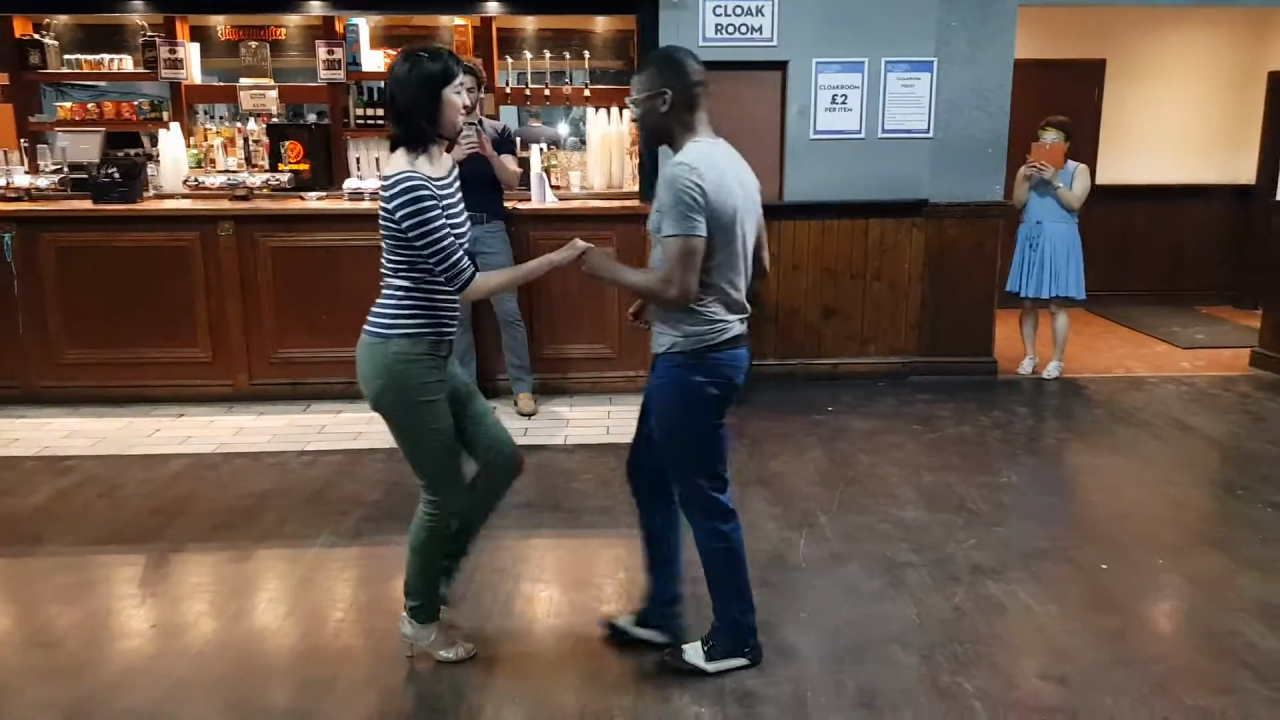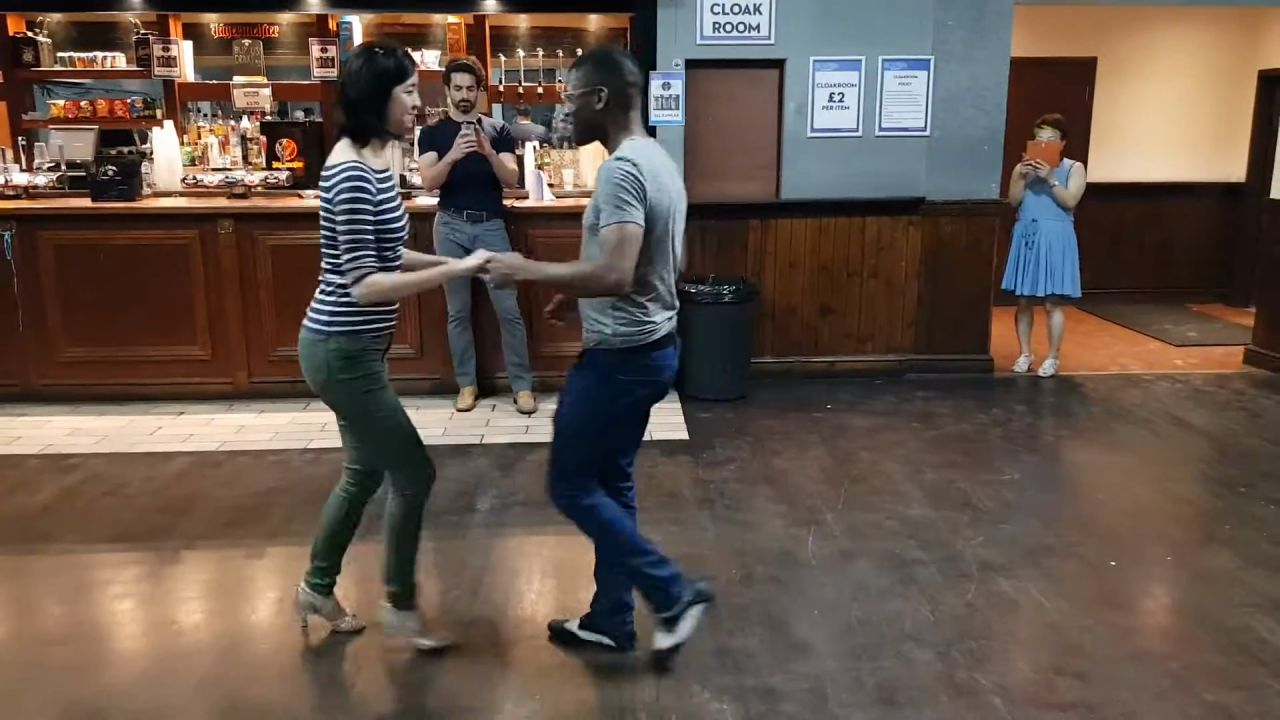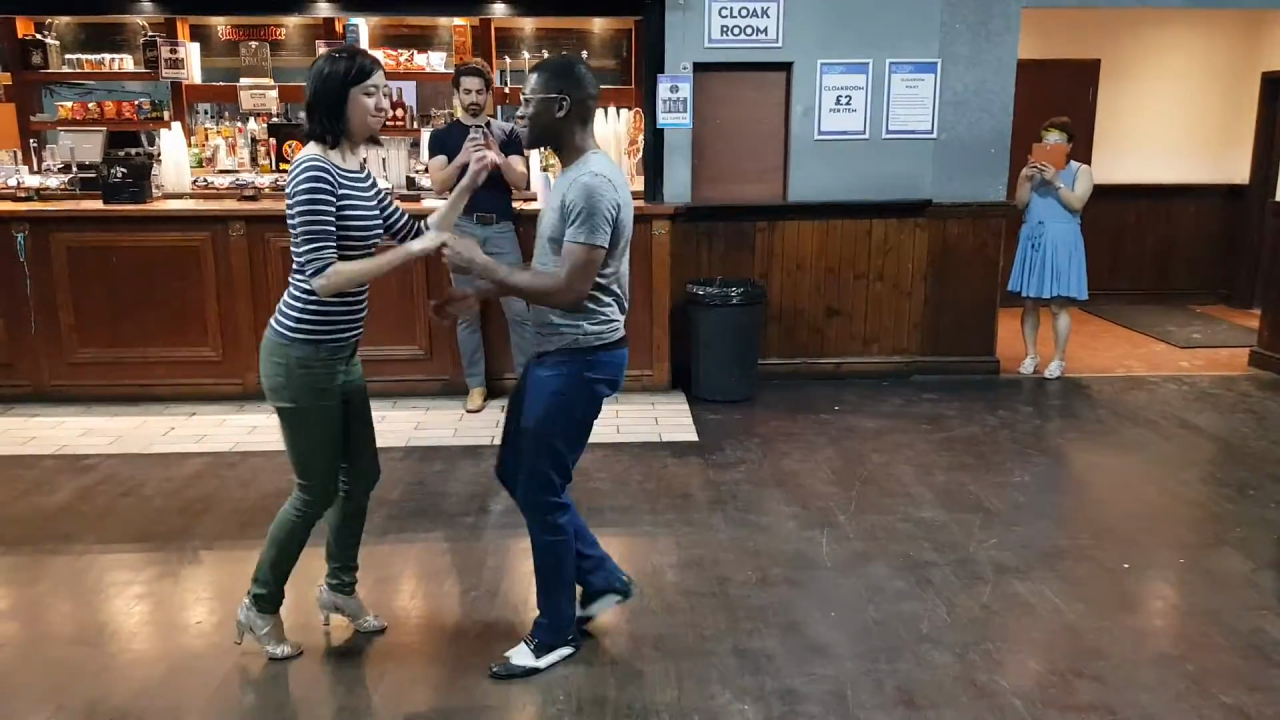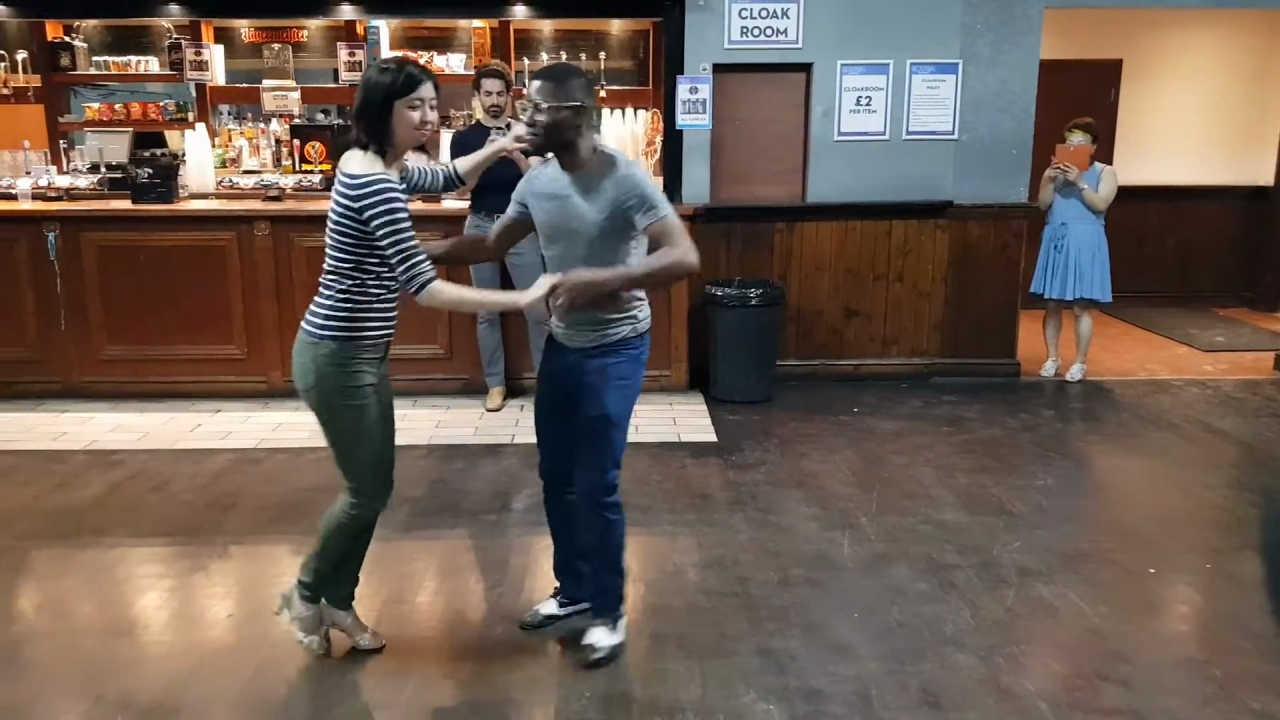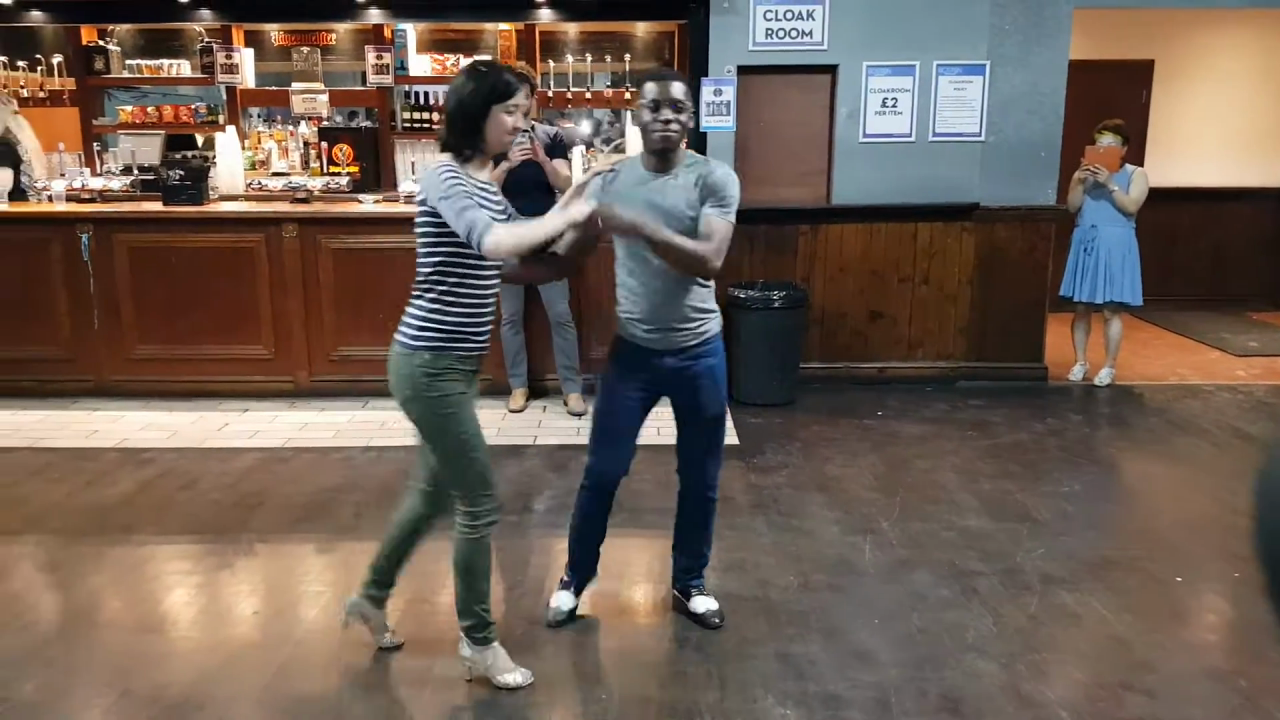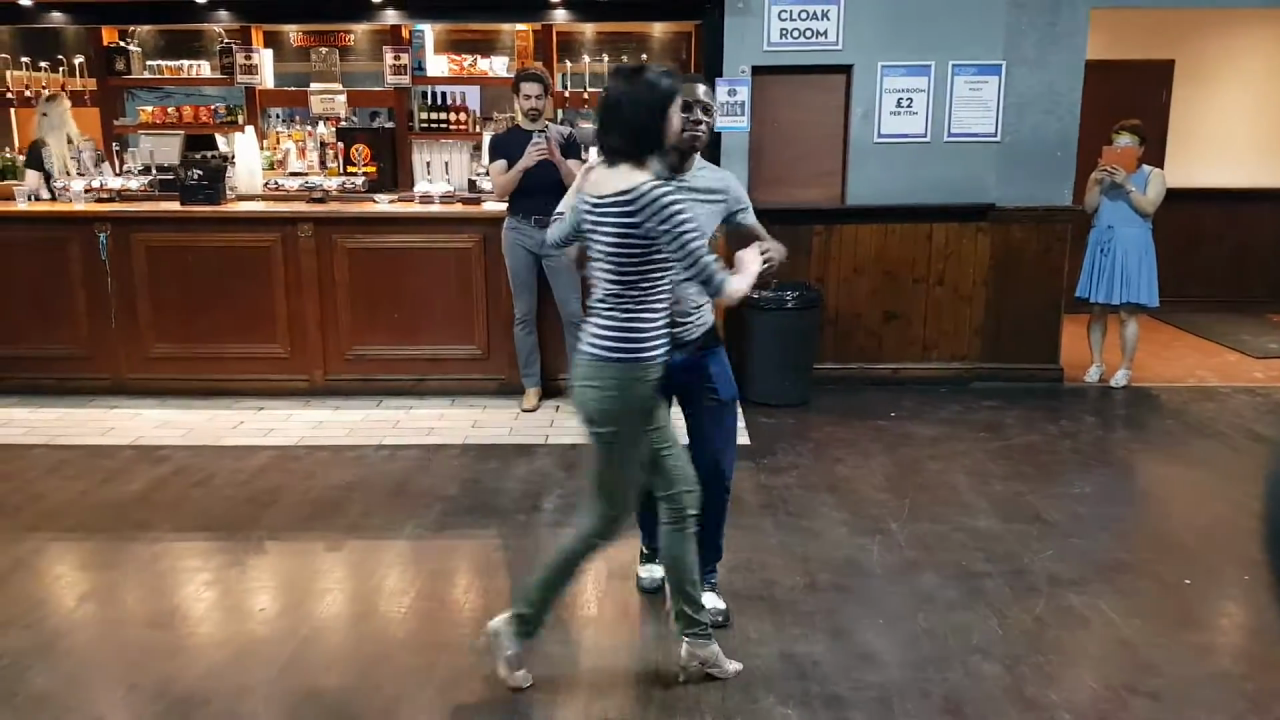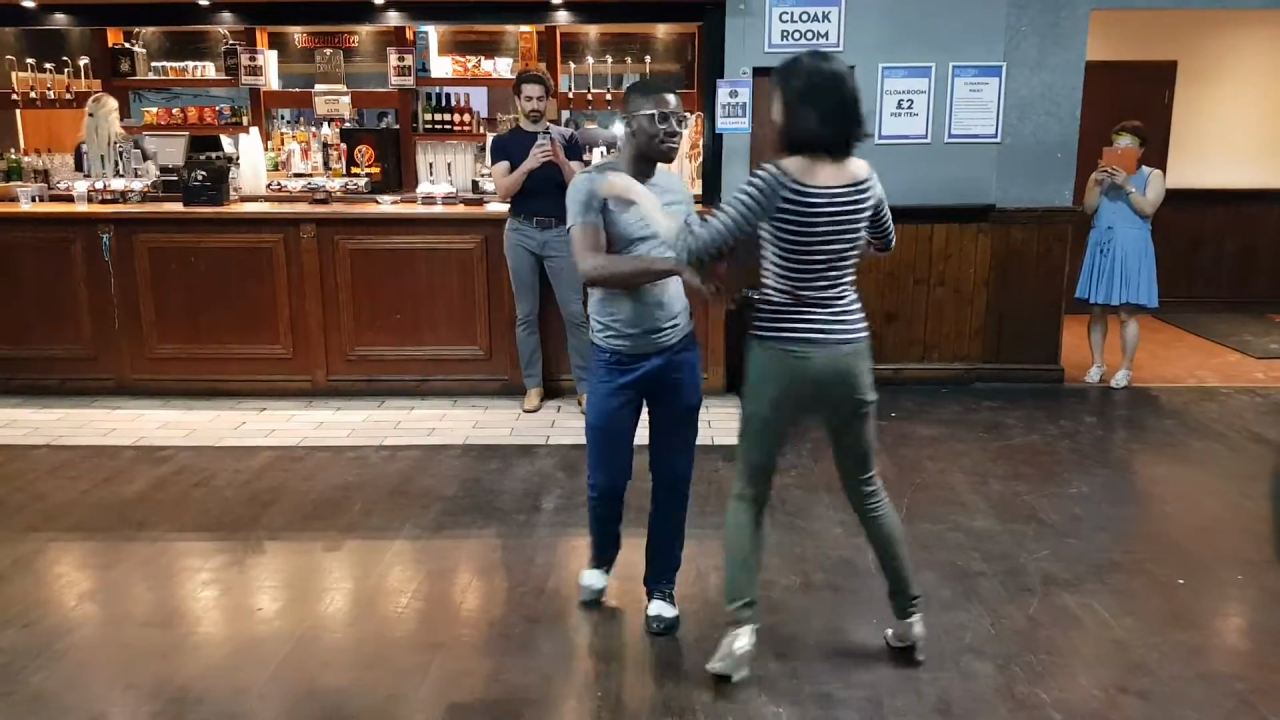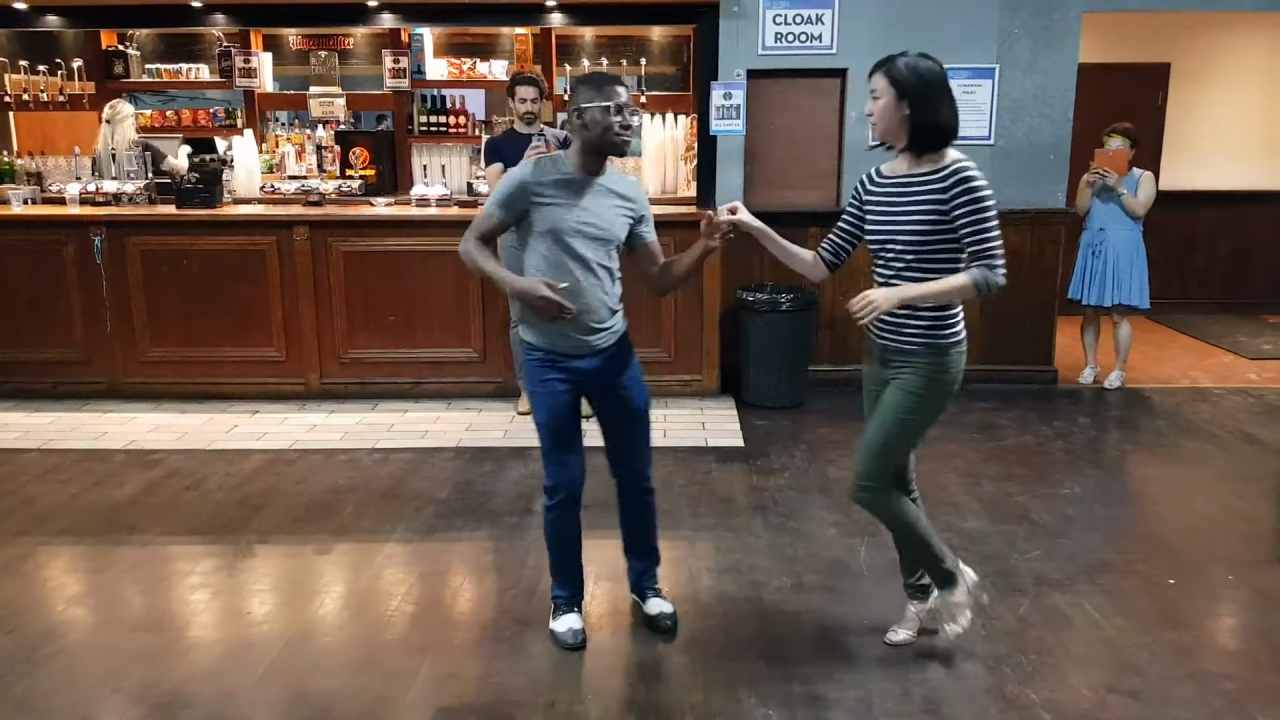
dt=0.4s
person 1, frame 1
left shoulder: (443, 166)
right shoulder: (408, 183)
right elbow: (466, 283)
right wrist: (555, 260)
left hip: (429, 354)
right hip: (400, 358)
left knee: (501, 458)
right knee: (444, 491)
left ankle: (436, 572)
right ankle: (420, 619)
person 1, frame 2
left shoulder: (374, 163)
right shoulder: (352, 172)
right elbow: (361, 284)
left wrist: (440, 264)
right wrist: (456, 269)
left hip: (355, 346)
right hip: (342, 349)
left knee: (364, 471)
right knee: (414, 473)
left ankle: (317, 589)
right ankle: (400, 604)
person 1, frame 3
left shoulder: (356, 170)
right shoulder: (314, 169)
left elbow: (411, 236)
right elbow: (323, 277)
left wrist: (468, 186)
right wrist: (409, 253)
left hip: (337, 352)
right hip: (303, 353)
left knee: (361, 474)
right knee: (318, 488)
left ankle: (340, 588)
right ankle: (259, 606)
person 1, frame 4
left shoulder: (384, 171)
right shoulder: (371, 181)
left elbow: (448, 178)
right elbow: (423, 288)
left wrist: (497, 148)
right wrist: (517, 301)
left hip: (363, 354)
right hip: (334, 355)
left knee: (377, 489)
right knee: (364, 492)
left ankle: (337, 603)
right ankle: (305, 594)
person 1, frame 5
left shoulder: (484, 185)
right shoulder: (446, 179)
left elbow: (526, 260)
right elbow: (490, 243)
left wrist: (569, 219)
right wrist: (565, 216)
left hip: (453, 362)
right hip: (431, 364)
left knee: (436, 493)
right knee: (479, 503)
left ankle: (370, 598)
right ankle: (478, 640)
person 1, frame 6
left shoulder: (594, 180)
right shoulder: (652, 194)
left elbow: (555, 238)
right elbow: (720, 288)
right wrist: (750, 265)
left hip: (618, 369)
right hip: (624, 376)
left knee: (681, 499)
right knee: (606, 518)
left ankle: (696, 641)
right ankle: (516, 628)
person 1, frame 7
left shoulder: (773, 181)
right shoulder: (862, 178)
left elbow: (696, 250)
right elbow: (885, 241)
left wrist: (636, 192)
left hip: (780, 358)
right hip: (845, 355)
left knee: (748, 492)
right knee: (865, 489)
left ankle: (740, 628)
right ankle: (908, 618)
person 1, frame 8
left shoulder: (959, 176)
right shoulder: (875, 181)
left elbow: (990, 274)
right elbow: (823, 267)
left wrist: (901, 295)
right wrist: (758, 230)
left hip: (929, 358)
right hip: (884, 353)
left knee: (871, 484)
right knee: (892, 480)
left ankle: (951, 576)
right ankle: (923, 595)
person 2, frame 1
left shoulder: (683, 175)
right shoulder: (730, 162)
left elbow: (676, 290)
right elbow: (757, 262)
left wrist: (610, 270)
left hip: (693, 359)
right hip: (714, 349)
left knee: (703, 498)
right knee: (647, 474)
left ankle: (735, 639)
right ankle: (660, 614)
person 2, frame 2
left shoulder: (623, 170)
right shoulder: (657, 161)
left elbow: (614, 275)
left wrist: (527, 269)
right wrist: (580, 293)
left hip: (621, 356)
right hip: (651, 348)
left knee: (571, 485)
right knee: (610, 482)
left ankle: (673, 592)
right ankle: (610, 619)
person 2, frame 3
left shoulder: (592, 185)
right shoulder: (575, 175)
left elbow: (568, 291)
left wrist: (479, 263)
right wrist: (480, 292)
left hip: (579, 359)
right hip: (560, 354)
left knee: (539, 492)
right knee: (516, 472)
left ankle: (554, 633)
right ankle: (601, 580)
person 2, frame 4
left shoulder: (626, 179)
right shoulder: (536, 180)
left elbow: (685, 257)
right elbow: (493, 243)
left wrist: (605, 278)
right wrist: (424, 251)
left hip: (613, 351)
right hip: (559, 349)
left knee: (596, 484)
right knee: (555, 478)
left ankle: (607, 612)
right ankle: (573, 590)
person 2, frame 5
left shoulder: (715, 178)
right shoulder: (611, 181)
left elbow: (708, 262)
left wrist: (637, 226)
left hip: (698, 352)
right hip: (634, 352)
left knee: (699, 479)
right knee: (603, 471)
left ankle: (690, 583)
right ankle: (575, 578)
person 2, frame 6
left shoulder: (723, 185)
left elbow: (769, 244)
left wrist: (763, 254)
left hip: (703, 344)
left knee: (716, 468)
left ankle: (704, 577)
right ankle: (653, 553)
person 2, frame 7
left shoulder: (678, 189)
right shoulder: (591, 187)
right elbow: (591, 268)
right wrist: (675, 268)
left hip: (677, 353)
right hip: (614, 357)
left knee: (673, 477)
right knee: (607, 479)
left ankle: (660, 585)
right ankle: (601, 560)
person 2, frame 8
left shoulder: (630, 194)
right shoulder: (530, 179)
left elbow: (659, 279)
right elbow: (471, 245)
left wrist: (703, 247)
right wrist: (518, 286)
left hip: (614, 353)
right hip: (550, 358)
left knee: (636, 476)
right knee: (564, 484)
left ankle: (646, 584)
right ankle: (566, 599)
person 3, frame 1
left shoulder: (499, 132)
left elbow: (513, 181)
left wrist: (490, 154)
right wrist: (454, 157)
left hip: (491, 228)
left knee: (508, 311)
right knee: (458, 312)
left ankle: (522, 387)
person 3, frame 2
left shoulder: (498, 130)
right shoulder: (432, 133)
left elbow: (511, 179)
right elbow: (428, 182)
left wrist: (489, 153)
right wrist: (453, 155)
left hip: (490, 225)
right hip: (450, 226)
left knee: (508, 309)
right knee: (458, 310)
left ankle: (522, 386)
right ankle: (466, 384)
person 3, frame 3
left shoulder: (507, 133)
right shoulder: (442, 136)
left elbow: (521, 182)
right elbow: (438, 184)
left wrist: (497, 156)
right wrist: (461, 159)
left hip: (500, 228)
right hip: (460, 227)
left knee: (517, 310)
right knee: (467, 312)
right ankle: (476, 385)
person 3, frame 4
left shoulder: (526, 133)
right shoulder: (464, 138)
left wrist: (517, 157)
right hip: (481, 228)
left knee: (536, 310)
right knee: (487, 312)
right ankle: (495, 385)
person 3, frame 5
left shoulder: (552, 137)
left elbow: (566, 185)
left wrist: (541, 159)
right wrist: (508, 164)
left knee: (560, 313)
right knee: (511, 314)
left ankle: (572, 387)
right ankle: (518, 386)
person 3, frame 6
left shoulder: (566, 137)
right shoulder: (502, 140)
left elbow: (577, 184)
right elbow: (499, 189)
left wrist: (557, 158)
right wrist: (524, 162)
right hip: (518, 232)
left knee: (572, 313)
right knee: (524, 314)
right ankle: (531, 384)
person 3, frame 7
left shoulder: (567, 137)
right shoulder: (504, 142)
right elbow: (503, 190)
left wrist: (561, 162)
right wrist: (528, 164)
left hip: (560, 232)
right hip: (521, 232)
left knee: (574, 313)
right knee: (526, 314)
left ankle: (585, 386)
right ankle: (533, 386)
person 3, frame 8
left shoulder: (560, 139)
right shoulder: (497, 143)
right elbow: (496, 192)
right wrist: (523, 165)
right hip: (515, 235)
right knee: (519, 316)
right ankle: (527, 388)
person 4, frame 1
left shoulder: (1078, 170)
right shoulder: (1026, 169)
left elbow: (1075, 203)
right elbow: (1017, 203)
left wrist: (1054, 181)
right wrist: (1026, 180)
left hip: (1059, 240)
right hip: (1030, 238)
left knee: (1057, 305)
right knee: (1028, 303)
left ankle: (1057, 360)
right ankle: (1029, 356)
person 4, frame 2
left shoulder: (1074, 168)
right shoulder: (1022, 167)
left elbow: (1070, 202)
right elbow: (1013, 200)
left wrist: (1050, 179)
right wrist: (1022, 178)
left hip: (1055, 238)
right hip: (1026, 236)
left knee: (1053, 303)
right knee: (1024, 301)
left ankle: (1053, 358)
right ankle: (1025, 354)
person 4, frame 3
left shoulder: (1081, 171)
right shoulder: (1030, 169)
left elbow: (1077, 204)
right elbow: (1020, 203)
left wrist: (1056, 181)
right wrist: (1028, 180)
left hip: (1062, 240)
right hip: (1033, 238)
left knee: (1059, 305)
right knee: (1030, 302)
left ankle: (1059, 359)
right ankle: (1031, 355)
person 4, frame 4
left shoulder: (1105, 172)
right shoulder: (1054, 170)
left elbow: (1101, 205)
right elbow: (1043, 204)
left wrist: (1080, 183)
right wrist: (1051, 181)
left hip: (1085, 242)
right hip: (1056, 240)
left knee: (1082, 308)
right knee: (1052, 305)
left ankle: (1080, 362)
right ankle: (1052, 358)
person 4, frame 5
left shoulder: (1136, 174)
right shoulder: (1084, 172)
left elbow: (1131, 207)
right elbow: (1072, 207)
left wrist: (1110, 184)
right wrist: (1081, 183)
left hip: (1115, 245)
right hip: (1085, 243)
left knee: (1111, 311)
right knee: (1081, 308)
left ankle: (1109, 367)
right ankle: (1080, 362)
person 4, frame 6
left shoulder: (1153, 175)
right shoulder: (1100, 173)
left elbow: (1148, 208)
right elbow: (1088, 208)
left wrist: (1127, 185)
right wrist: (1097, 183)
left hip: (1132, 246)
right hip: (1102, 244)
left knee: (1128, 313)
right knee: (1097, 310)
left ankle: (1126, 368)
right ankle: (1096, 363)
person 4, frame 7
left shoulder: (1152, 176)
right shoulder: (1100, 174)
left elbow: (1148, 209)
right elbow: (1088, 208)
left wrist: (1127, 186)
right wrist: (1097, 184)
left hip: (1131, 247)
right hip: (1101, 245)
left knee: (1127, 313)
right knee: (1097, 310)
left ankle: (1126, 368)
right ankle: (1097, 364)
person 4, frame 8
left shoulder: (1144, 177)
right shoulder: (1091, 176)
left elbow: (1140, 211)
right elbow: (1080, 210)
left wrist: (1119, 187)
right wrist: (1089, 186)
left hip: (1123, 248)
right hip: (1093, 246)
left knee: (1119, 314)
right knee: (1090, 311)
left ankle: (1120, 369)
right ankle: (1091, 365)
